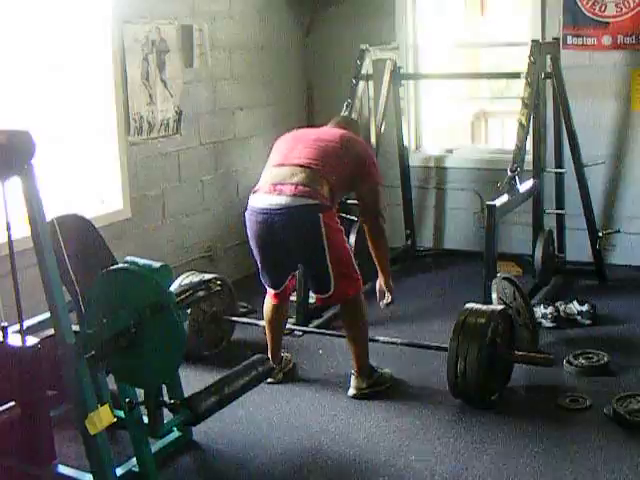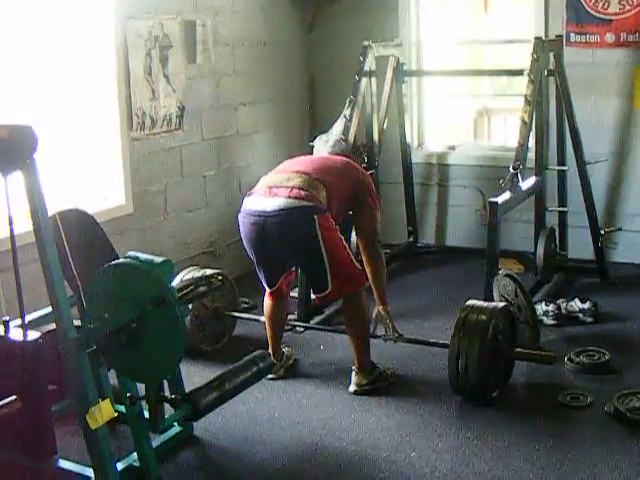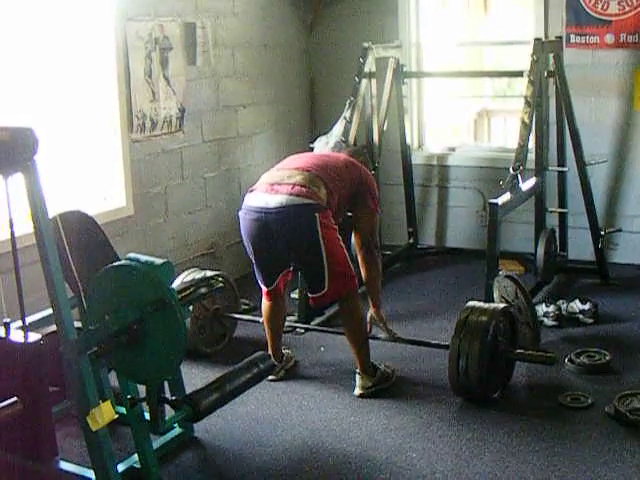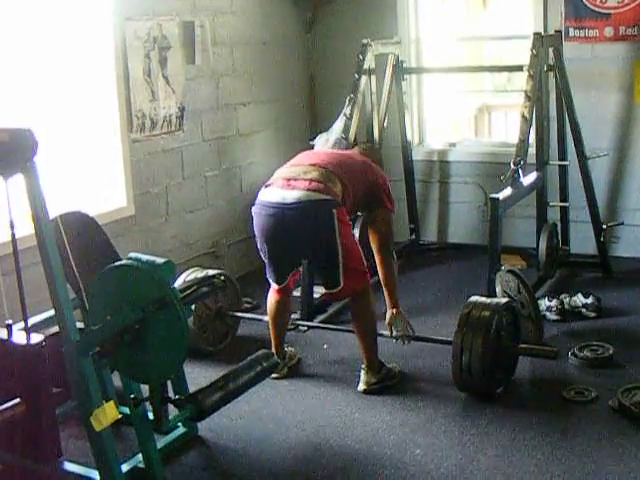
dt=0.5s
person 1, frame 1
left shoulder: (290, 136)
right shoulder: (358, 146)
right elbow: (372, 217)
right wrist: (384, 275)
left hip: (257, 208)
right hip: (305, 210)
left knee: (277, 290)
right knee: (348, 293)
left ankle: (276, 363)
right ankle: (362, 376)
person 1, frame 2
left shoulder: (292, 163)
right shoulder: (357, 175)
right elbow: (371, 246)
right wrist: (382, 304)
left hip: (250, 214)
right hip: (299, 213)
left knee: (274, 286)
right knee: (351, 287)
left ankle: (276, 360)
right ankle: (364, 373)
person 1, frame 3
left shoulder: (296, 160)
right shoulder: (362, 175)
right elbow: (368, 247)
right wrist: (376, 308)
left hip: (251, 209)
right hip: (301, 211)
left knee: (271, 287)
right knee: (345, 292)
left ankle: (276, 361)
right ankle: (367, 375)
person 1, frame 4
left shoulder: (307, 157)
right shoulder: (375, 176)
right elbow: (383, 248)
right wrist: (394, 308)
left hip: (266, 205)
right hip: (316, 206)
left knee: (280, 284)
right knee: (358, 287)
left ankle: (279, 359)
right ankle: (373, 372)
